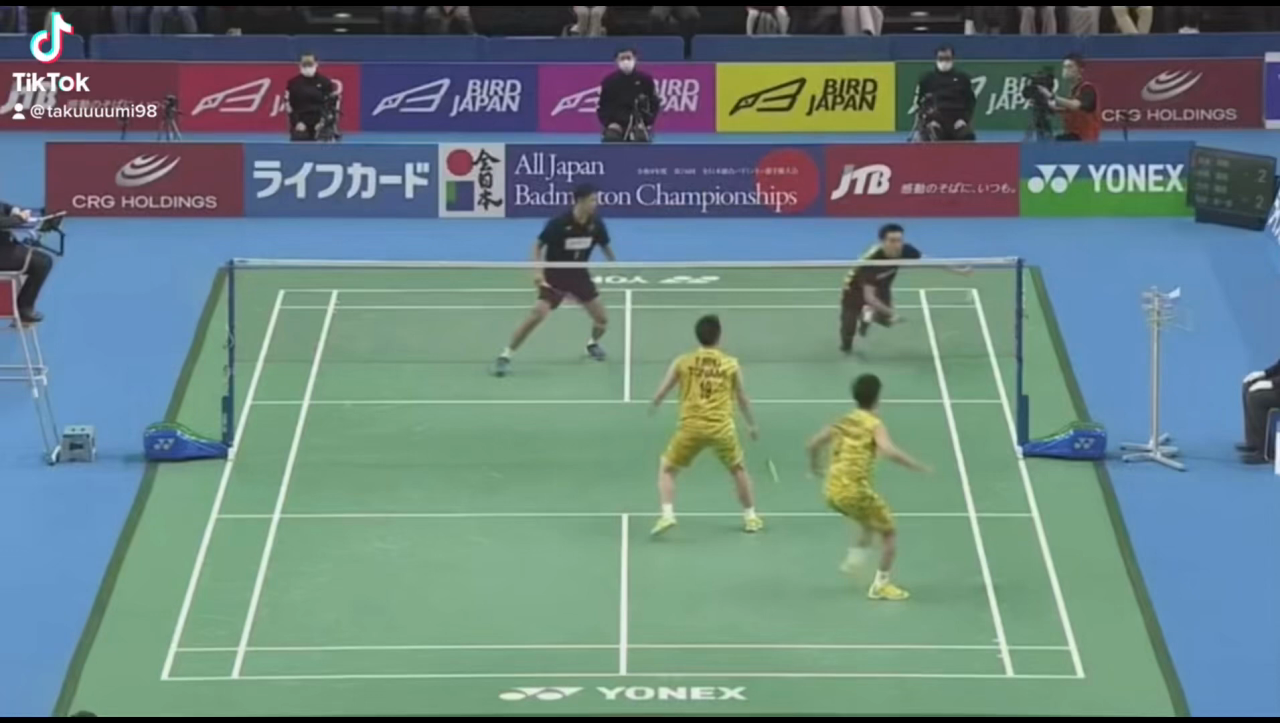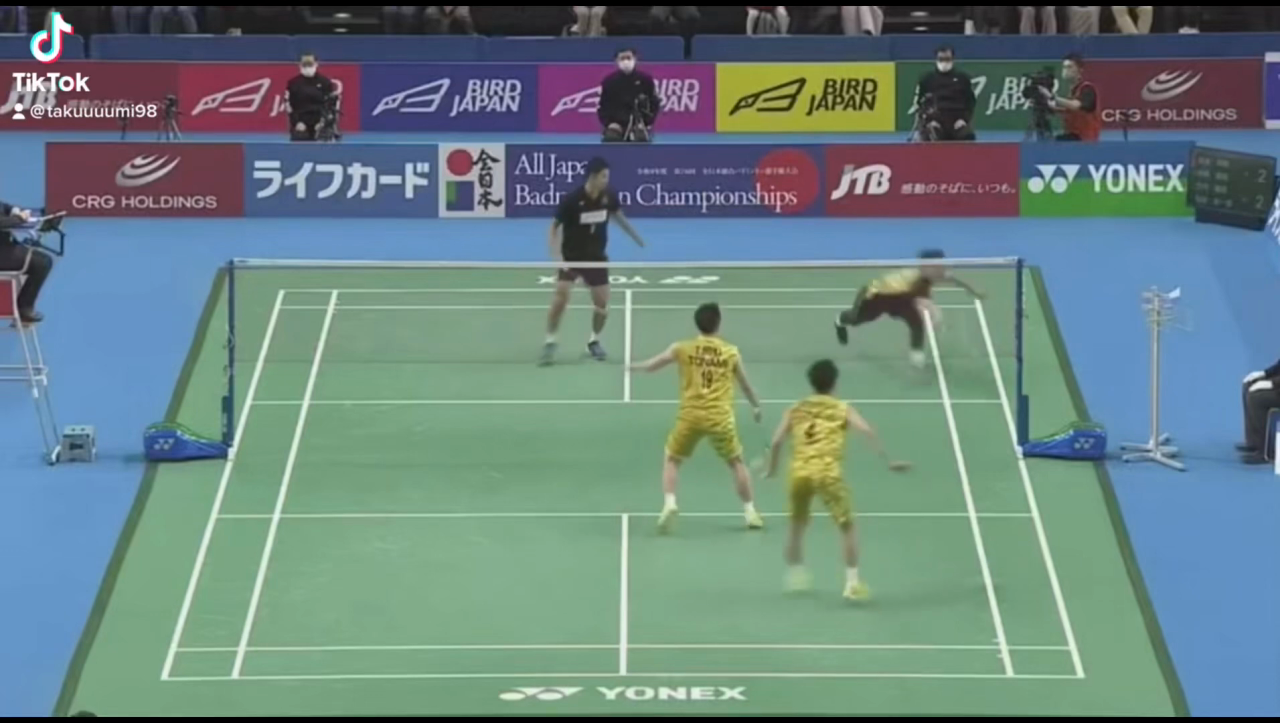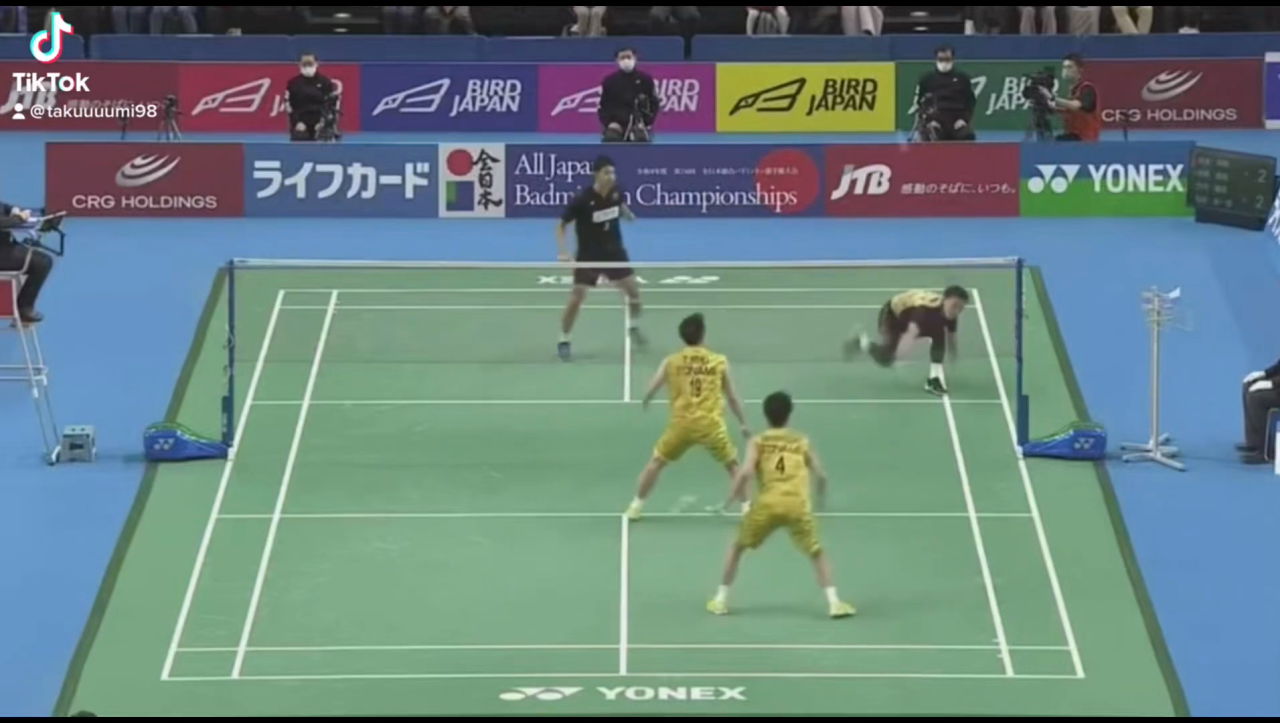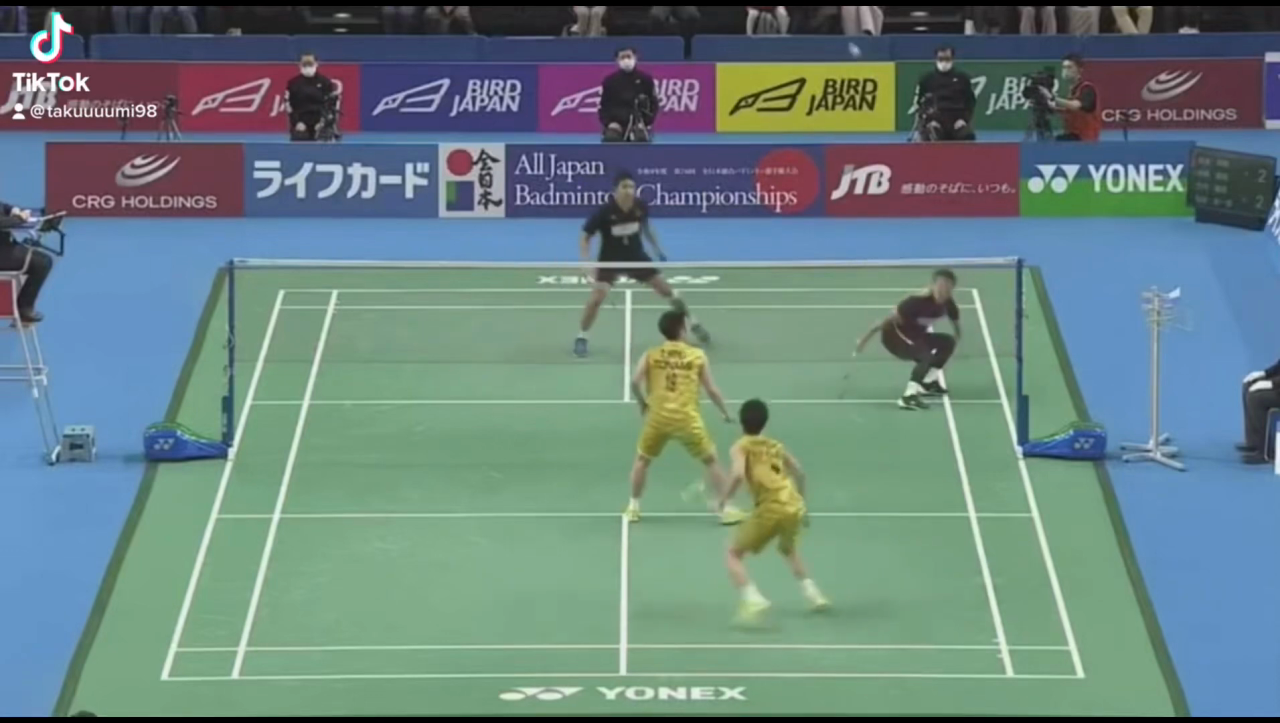
dt=0.2s
person 1, frame 1
left shoulder: (841, 422)
right shoulder: (873, 424)
left elbow: (813, 446)
right elbow: (889, 452)
left wrist: (814, 466)
right wrist: (918, 467)
left hip: (832, 490)
right hip: (853, 491)
left knee: (872, 523)
right knee: (889, 532)
left ankle: (854, 557)
right ankle: (880, 585)
person 1, frame 2
left shoulder: (796, 409)
right shoulder: (841, 408)
left elbow: (776, 441)
right elbow: (866, 430)
left wrist: (771, 468)
right wrist: (889, 460)
left hip: (799, 472)
right hip: (825, 472)
left knee: (797, 524)
right knee: (846, 526)
left ankle: (796, 575)
right ankle: (852, 583)
person 1, frame 3
left shoulder: (758, 443)
right shoulder: (802, 442)
left elbow: (745, 474)
right elbow: (821, 476)
left wrist: (730, 500)
right wrist: (820, 500)
left hip: (769, 506)
right hip: (798, 506)
left knee: (737, 547)
right knee: (817, 554)
left ankle: (721, 599)
right ankle: (835, 602)
person 1, frame 4
left shoulder: (740, 447)
right shoulder: (777, 446)
left elbow: (737, 475)
right elbow: (800, 474)
left wrist: (723, 499)
left hip: (771, 510)
right hip: (794, 509)
left knee: (733, 554)
right knee: (788, 551)
left ankle: (753, 600)
right ankle: (813, 594)
person 2, frame 1
left shoulder: (682, 362)
right shoulder: (731, 364)
left elbow: (662, 391)
right elbow: (742, 399)
left wrist: (654, 405)
right wrist: (752, 425)
left hip: (691, 428)
right hip: (721, 427)
left knee: (667, 470)
right knee: (738, 470)
left ankle: (668, 515)
right ankle: (750, 516)
person 2, frame 2
left shoulder: (682, 349)
right shoulder: (731, 352)
left elbow: (652, 365)
right elbow: (745, 384)
left wrist: (635, 366)
right wrist: (756, 406)
left hip: (690, 417)
right hip: (720, 418)
left knee: (672, 462)
right knee: (737, 463)
left ankle: (670, 505)
right ankle: (750, 512)
person 2, frame 3
left shoulder: (671, 362)
right shoulder: (719, 362)
left elbow: (651, 390)
right elbow: (732, 397)
left wrist: (644, 402)
right wrist: (743, 423)
left hip: (681, 427)
right hip: (711, 427)
left knee: (655, 464)
right knee: (733, 465)
left ankle: (636, 506)
person 2, frame 4
left shoulder: (651, 355)
right shoulder: (697, 356)
left elbow: (635, 382)
right elbow: (712, 390)
left wrist: (643, 403)
right wrist: (725, 412)
left hip: (657, 419)
right hip: (687, 421)
left knee: (641, 460)
right knee: (711, 461)
left ankle: (633, 507)
right ankle: (726, 509)
person 3, frame 1
left shoulder: (596, 224)
right shoulder: (558, 223)
left elbow: (606, 248)
right elbow: (538, 248)
right wrist: (538, 273)
left hip: (580, 275)
right hip: (553, 277)
left knee: (602, 318)
right knee: (537, 317)
left ankle: (593, 344)
right ankle: (504, 358)
person 3, frame 2
left shoulder: (609, 196)
right shoulder: (571, 200)
left elbow: (619, 216)
right elbow: (554, 227)
left wrist: (635, 236)
right wrist: (556, 253)
left hip: (597, 256)
right hip: (572, 256)
left knee: (601, 304)
right knee: (561, 296)
left ankle: (594, 341)
right ankle: (550, 344)
person 3, frame 3
left shoulder: (617, 192)
right shoulder: (581, 199)
right elbow: (561, 226)
left wrist: (629, 215)
right wrist: (563, 252)
left hip: (614, 251)
right hip: (588, 254)
left knee: (634, 294)
right knee: (576, 299)
left ankle: (633, 327)
right ankle: (564, 342)
person 3, frame 4
left shoulder: (641, 207)
right shoulder: (604, 211)
right elbow: (585, 237)
left wrist: (657, 248)
right wrist: (586, 263)
left hip: (636, 256)
right hip: (610, 259)
left knee: (667, 291)
right knee: (597, 297)
left ankle: (695, 325)
right ankle: (581, 338)
